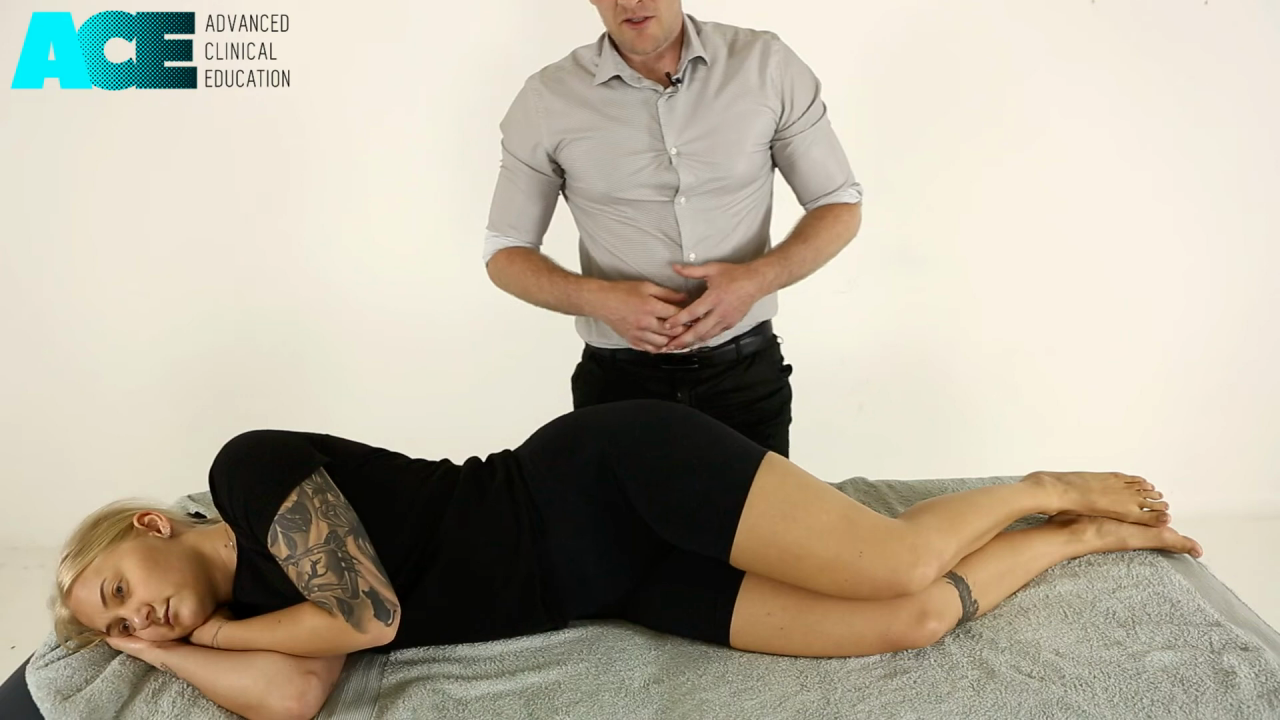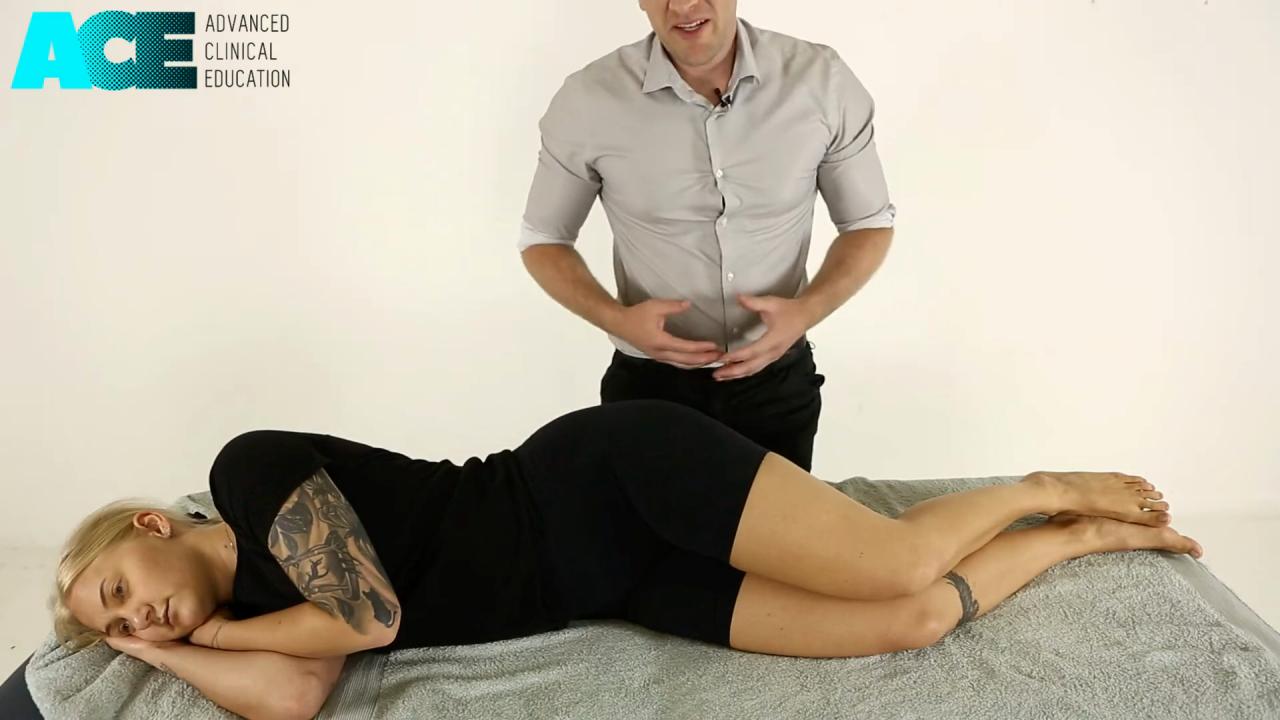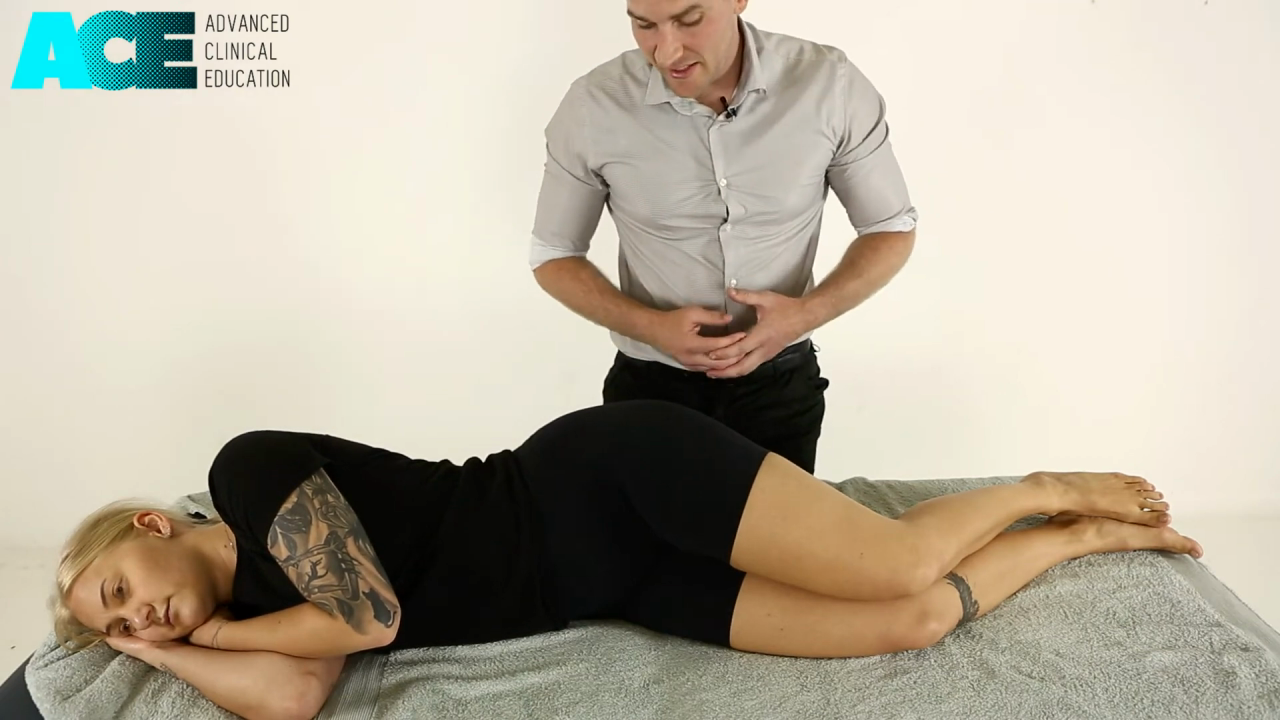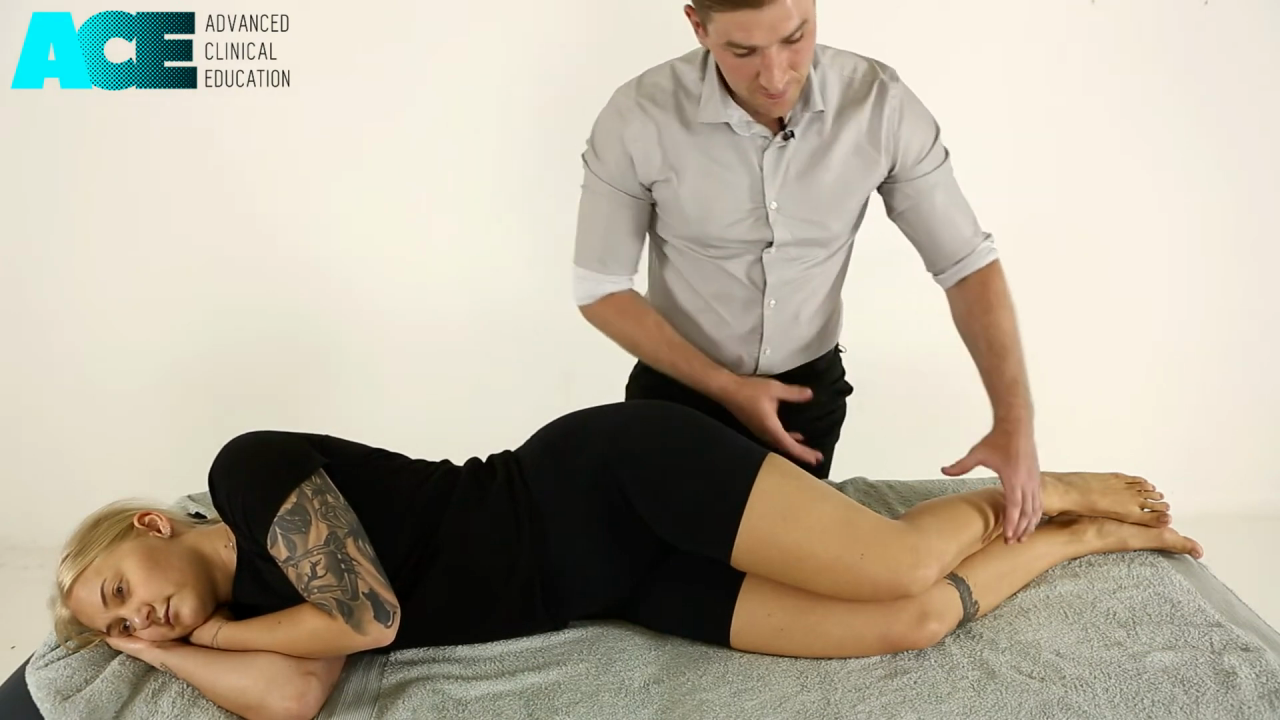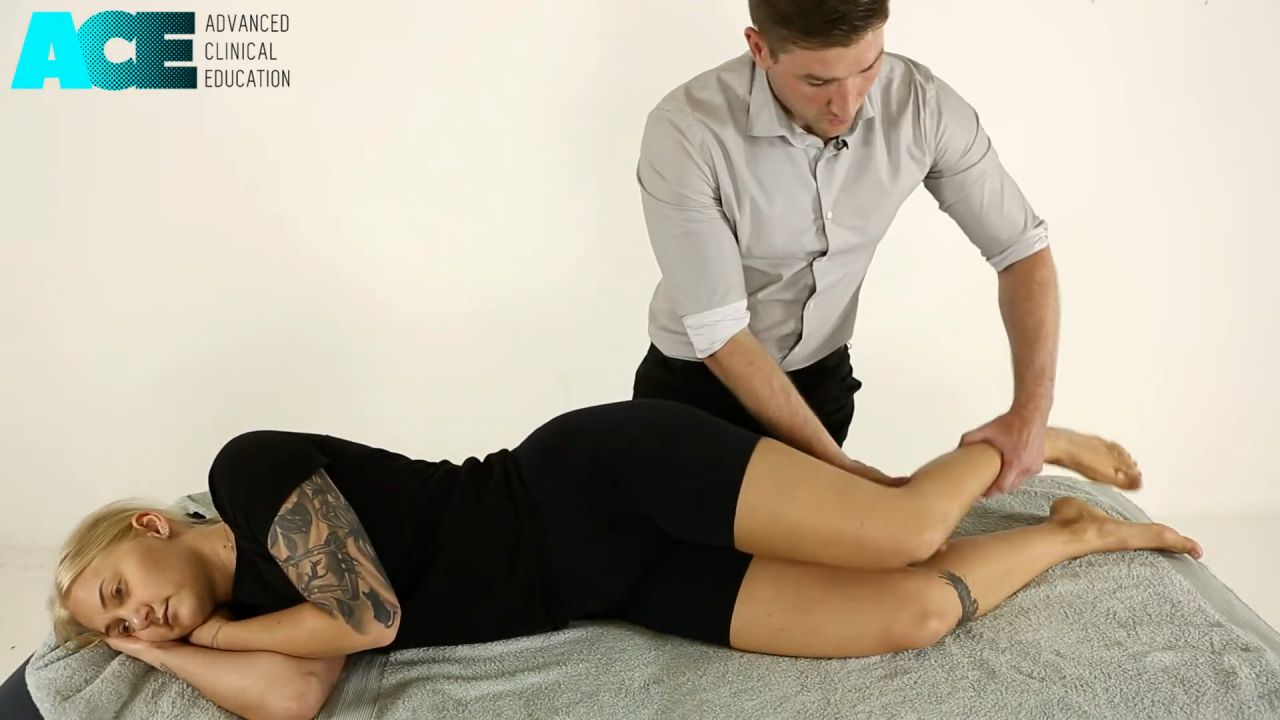
dt=1s
person 1, frame 1
left shoulder: (252, 470)
right shoulder: (265, 606)
left elbow: (374, 613)
left wrist: (213, 624)
left hip: (616, 474)
right hip: (622, 583)
left knee: (901, 570)
right knee: (910, 620)
left ankle: (1049, 488)
right ankle: (1086, 535)
person 1, frame 2
left shoulder: (249, 470)
right shoulder: (265, 607)
left elbow: (375, 614)
left wrist: (220, 628)
left hip: (613, 475)
right hip: (622, 588)
left knee: (899, 569)
right knee: (913, 619)
left ankle: (1049, 490)
right ankle: (1082, 539)
person 1, frame 3
left shoulder: (249, 470)
right shoulder: (263, 602)
left elbow: (375, 615)
left wrist: (226, 621)
left hip: (612, 477)
right hip: (624, 587)
left knee: (900, 572)
right knee: (912, 621)
left ankle: (1049, 491)
right ankle: (1084, 539)
person 1, frame 4
left shoulder: (251, 470)
right shoulder: (262, 604)
left elbow: (374, 614)
left wrist: (210, 625)
left hip: (611, 473)
right hip: (624, 585)
left knee: (901, 572)
right knee: (912, 622)
left ankle: (1042, 490)
right ankle: (1082, 537)
person 1, frame 5
left shoulder: (249, 471)
right shoulder: (259, 606)
left elbow: (372, 614)
left wrist: (214, 623)
left hip: (605, 475)
right hip: (612, 584)
left knee: (901, 531)
right knee: (914, 614)
left ankle: (1023, 438)
right ankle: (1075, 533)
person 2, frame 1
left shoulder: (767, 65)
right shoulder: (547, 100)
left elbow: (840, 206)
right elbow: (505, 253)
left wrist: (759, 278)
right wrist: (598, 298)
left hip: (746, 371)
right hip: (619, 379)
person 2, frame 2
left shoulder: (822, 81)
right shoulder: (587, 100)
left elbow: (870, 223)
right elbow: (543, 239)
left wrist: (809, 311)
right wrist: (615, 320)
left hip: (778, 381)
right hip: (649, 383)
person 2, frame 3
left shoulder: (829, 85)
right shoulder: (592, 106)
left elbow: (892, 228)
right elbow: (553, 256)
left wrist: (807, 313)
right wrist: (650, 327)
left hip: (782, 384)
right hip: (652, 387)
person 2, frame 4
left shoulder: (881, 105)
right shoulder: (637, 119)
left elbow: (968, 263)
right elbow: (600, 290)
left wrist: (1014, 422)
right wrist: (726, 389)
left hip: (809, 388)
right hip: (680, 392)
person 2, frame 5
left shoulder: (923, 105)
right shoulder: (685, 133)
left elbow: (1022, 249)
right elbow: (718, 334)
left wrist: (1031, 410)
right wrist: (837, 469)
left hip: (821, 380)
right hip: (694, 388)
